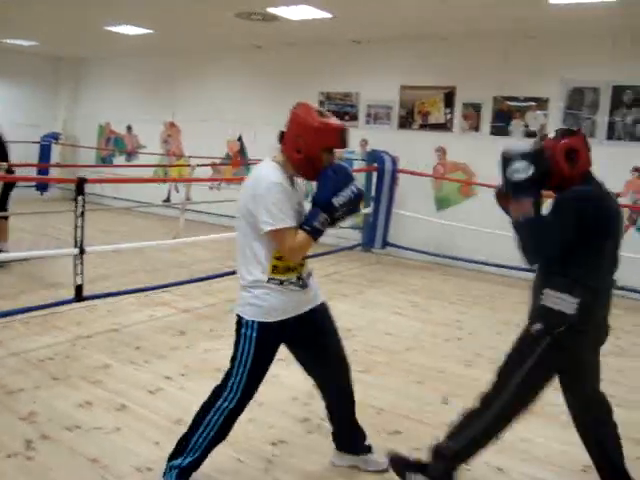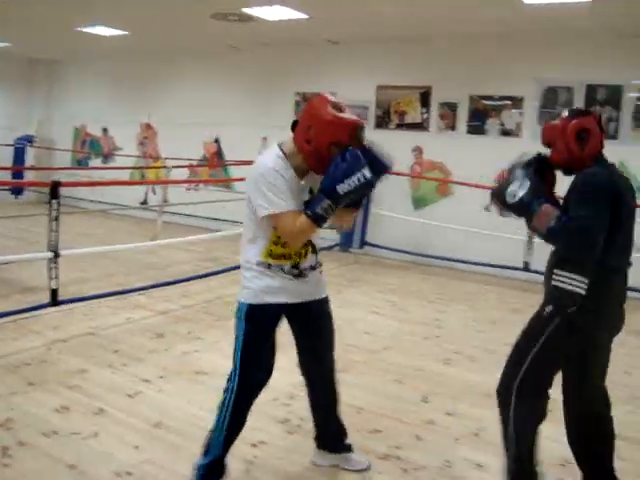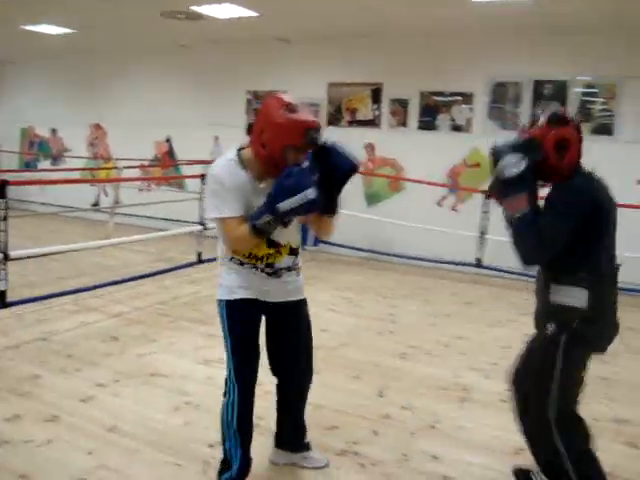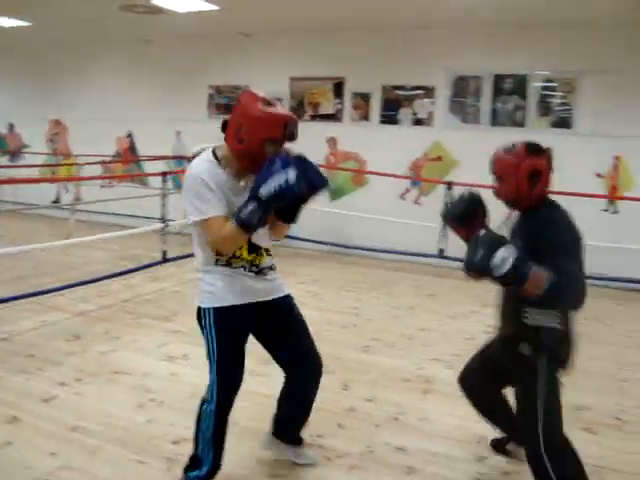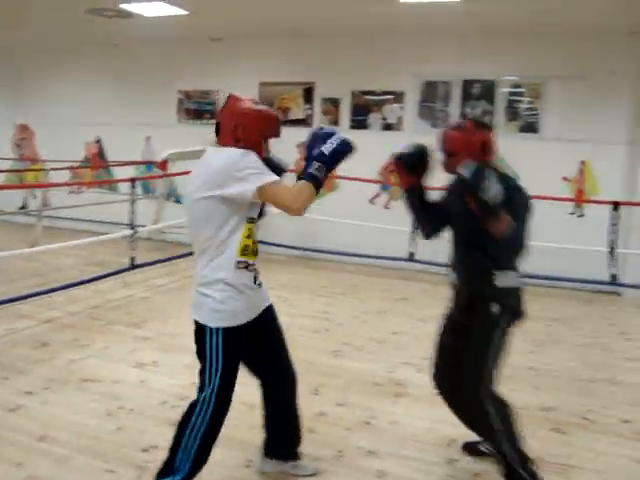
dt=0.2s
person 1, frame 1
left shoulder: (293, 178)
right shoulder: (268, 183)
right elbow: (294, 249)
left wrist: (336, 204)
right wrist: (328, 207)
left hip: (305, 301)
right hip: (265, 307)
left knee: (335, 375)
right knee: (236, 393)
left ankle: (351, 447)
person 1, frame 2
left shoulder: (322, 164)
right shoulder: (270, 168)
left elbow: (345, 221)
right elbow: (294, 230)
left wrist: (356, 182)
right wrist: (337, 192)
left hip: (309, 287)
right hip: (263, 290)
left knee: (321, 374)
right knee: (247, 380)
left ankle: (332, 445)
person 1, frame 3
left shoulder: (299, 166)
right shoulder: (224, 173)
left elbow: (323, 229)
right elbow: (238, 242)
left wrist: (330, 186)
right wrist: (278, 207)
left hip: (286, 290)
right hip: (240, 289)
left knee: (295, 376)
right knee: (242, 384)
left ankle: (290, 445)
person 1, frame 4
left shoulder: (263, 168)
right shoulder: (203, 173)
left elbow: (276, 231)
right elbow: (224, 240)
left wrist: (290, 199)
right wrist: (259, 199)
left hip: (265, 288)
right hip: (224, 295)
left knee: (306, 367)
right knee: (223, 388)
left ankle: (286, 436)
person 1, frame 5
left shoulder: (210, 167)
right shoulder: (232, 161)
right elbow: (294, 201)
left wrist: (259, 190)
right wrist: (320, 161)
left hip: (250, 301)
right hip: (223, 309)
left knee: (281, 379)
right knee: (215, 400)
person 2, frame 1
left shoulder: (577, 198)
right shoulder: (600, 199)
left elbow: (538, 253)
left wrist: (521, 191)
right wrist: (524, 205)
left hip: (561, 319)
right hip: (585, 320)
left knee: (503, 400)
right knee: (586, 402)
person 2, frame 2
left shoulder: (594, 181)
right shoulder: (609, 181)
left elbow: (580, 247)
left wrist: (533, 203)
right wrist: (545, 196)
left hip: (575, 305)
right hip: (601, 306)
left knee: (518, 390)
right knee: (587, 400)
person 2, frame 3
left shoulder: (579, 194)
right shoulder: (579, 189)
left elbow: (531, 250)
right elbow: (550, 241)
left wrist: (514, 188)
right wrist: (517, 192)
left hip: (574, 319)
right hip: (569, 316)
left knee: (549, 422)
right knee: (528, 383)
person 2, frame 4
left shoulder: (558, 227)
right shoulder: (528, 217)
left elbow: (570, 295)
right elbow: (492, 259)
left wrist: (517, 269)
right wrist: (474, 232)
left hip: (540, 341)
right hip: (517, 332)
left knee: (542, 432)
right knee: (474, 381)
right ankle: (520, 436)
person 2, frame 5
left shoulder: (508, 190)
right shoulder: (458, 188)
left elbow: (511, 249)
right elbow: (430, 227)
left wrist: (489, 202)
right wrist: (412, 184)
left hip: (495, 300)
right hip: (465, 295)
left knee: (474, 389)
right knee: (447, 379)
right ankle: (493, 437)
